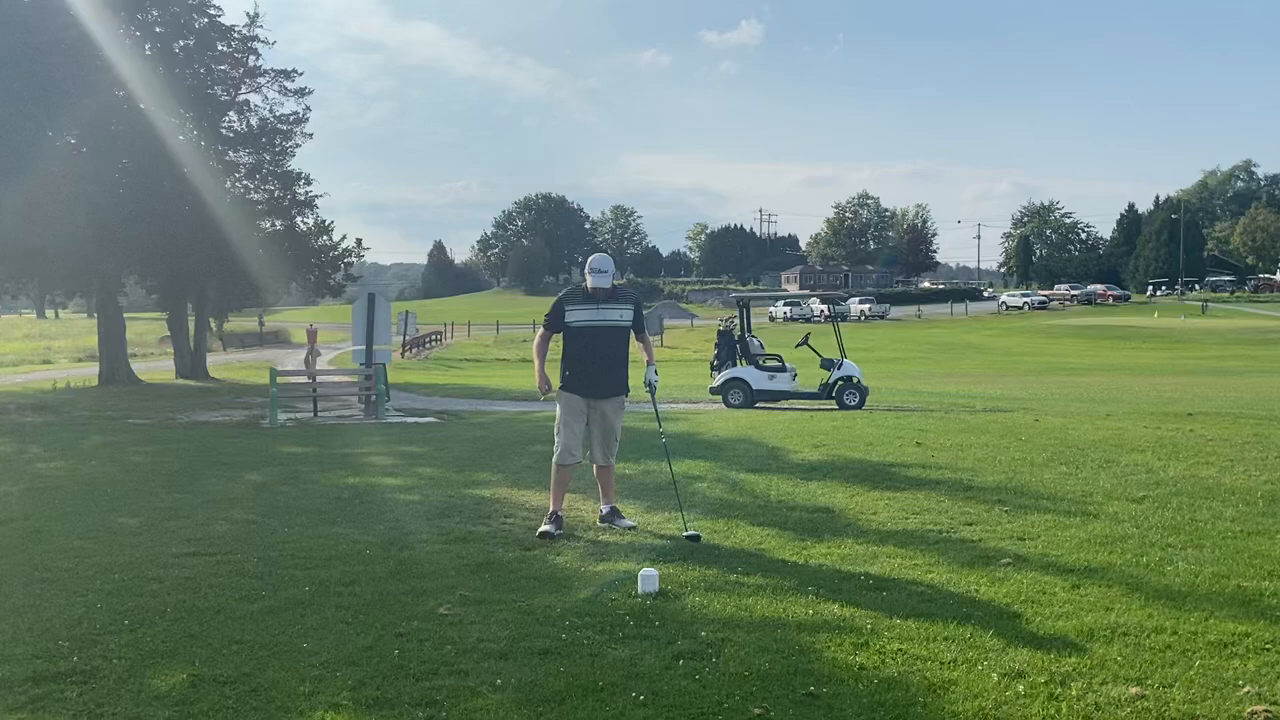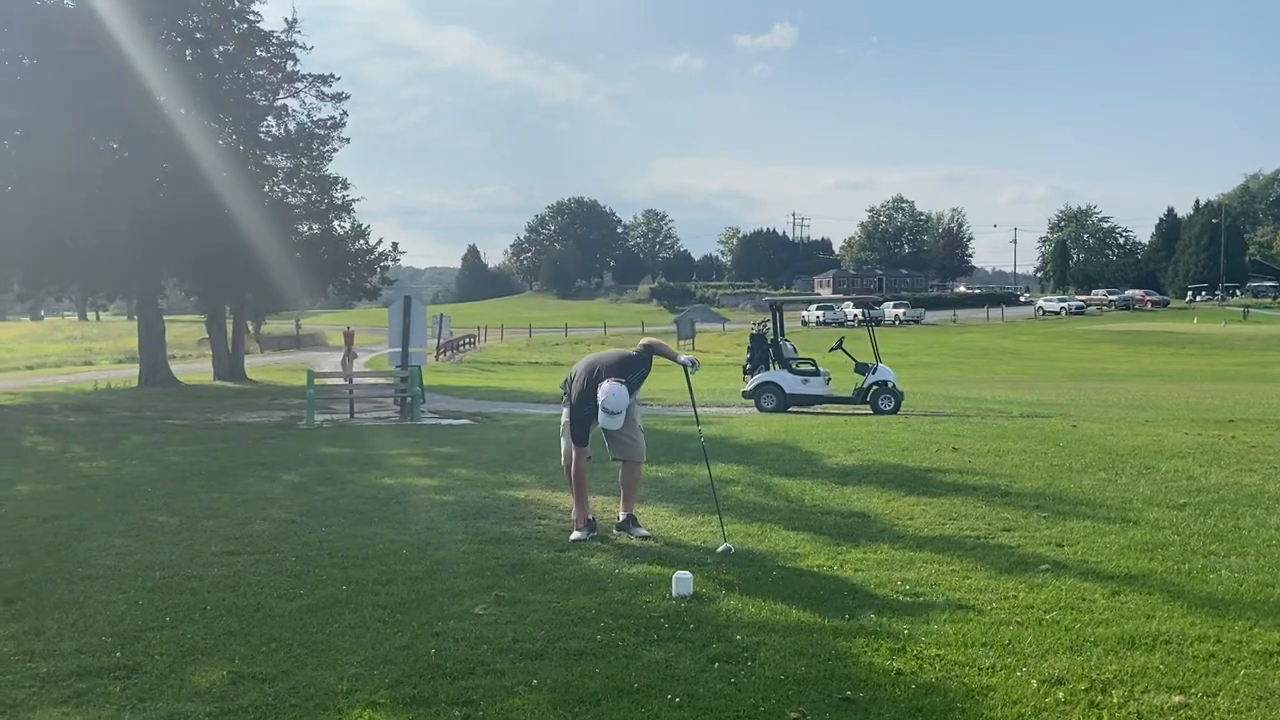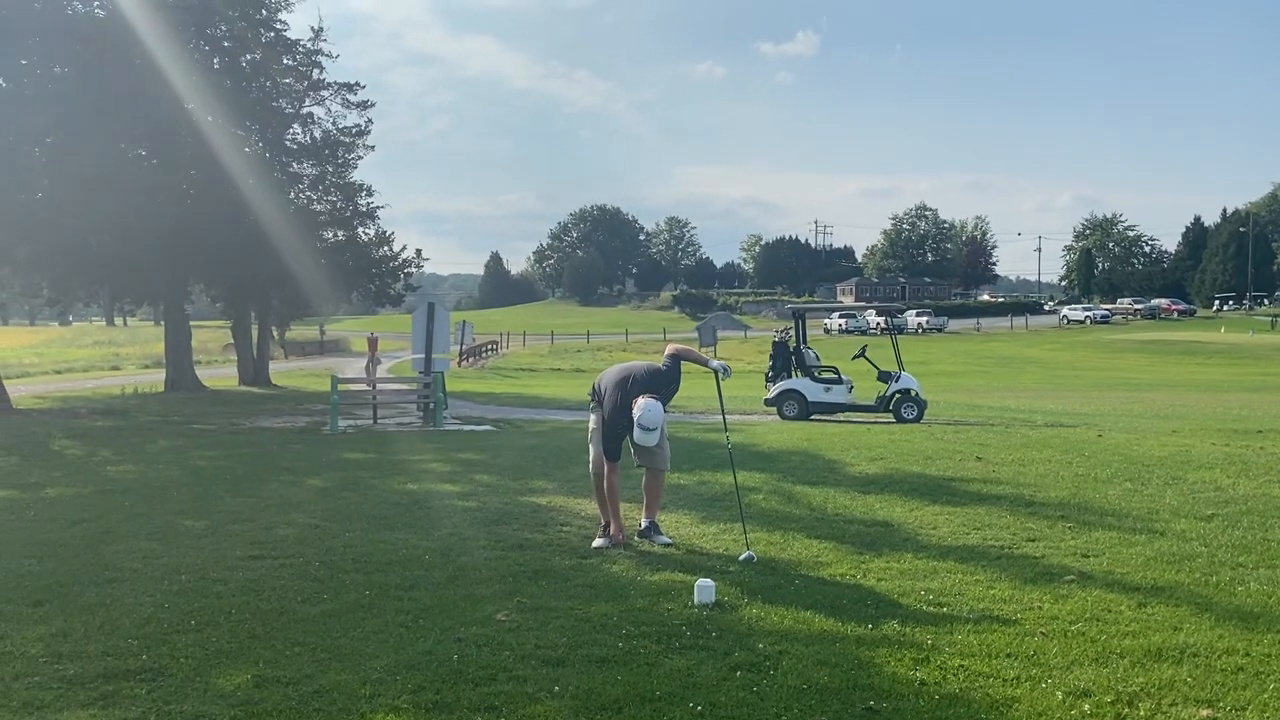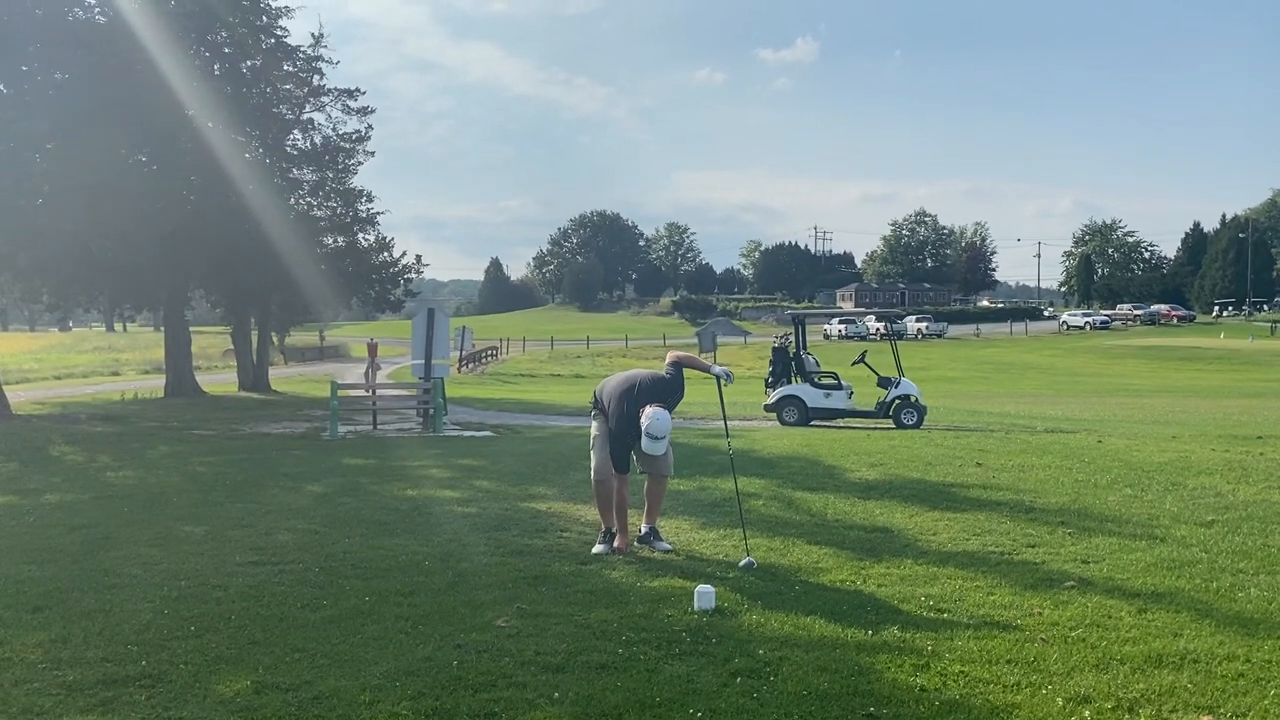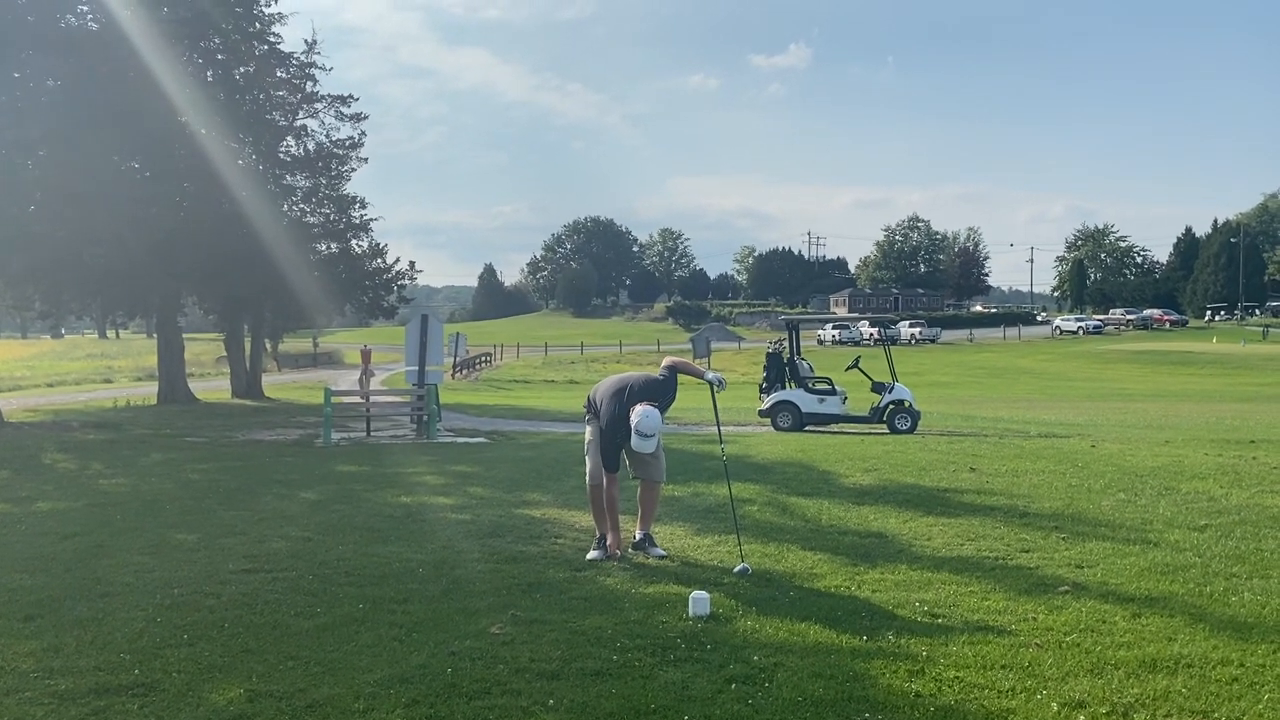
dt=1s
person 1, frame 1
left shoulder: (629, 300)
right shoulder: (566, 300)
left elbow: (642, 336)
right elbow: (543, 335)
left wrist: (650, 365)
right wrist: (540, 371)
left hip: (612, 392)
right hip: (572, 392)
left knee: (606, 454)
right knee: (565, 454)
left ankle: (608, 510)
right ankle: (555, 515)
person 1, frame 2
left shoulder: (635, 366)
right shoulder: (581, 404)
left elbow: (647, 342)
right elbow: (579, 457)
left wrist: (678, 357)
right wrist: (578, 507)
left hip: (622, 398)
right hip: (578, 395)
left knee: (635, 454)
right knee: (570, 456)
left ankle: (626, 517)
right ankle: (586, 519)
person 1, frame 3
left shoulder: (666, 380)
right shoulder: (615, 419)
left elbow: (672, 348)
right elbow: (612, 472)
left wrist: (709, 362)
right wrist: (616, 521)
right hip: (604, 403)
left knee: (659, 461)
right knee: (599, 464)
left ankle: (648, 524)
right ankle: (607, 525)
person 1, frame 4
left shoulder: (671, 389)
right shoulder: (622, 429)
left elbow: (673, 356)
right elbow: (621, 484)
left wrist: (711, 368)
right wrist: (622, 534)
left hip: (642, 400)
right hip: (605, 411)
left knee: (662, 468)
right knee: (601, 471)
left ankle: (648, 529)
right ankle: (608, 531)
person 1, frame 5
left shoulder: (663, 390)
right shoulder: (612, 429)
left elbow: (669, 361)
right elbow: (610, 482)
left wrist: (705, 374)
right wrist: (614, 532)
left hip: (644, 419)
right hip: (600, 415)
left knee: (654, 473)
right knee: (597, 476)
left ankle: (642, 536)
right ankle: (602, 537)
